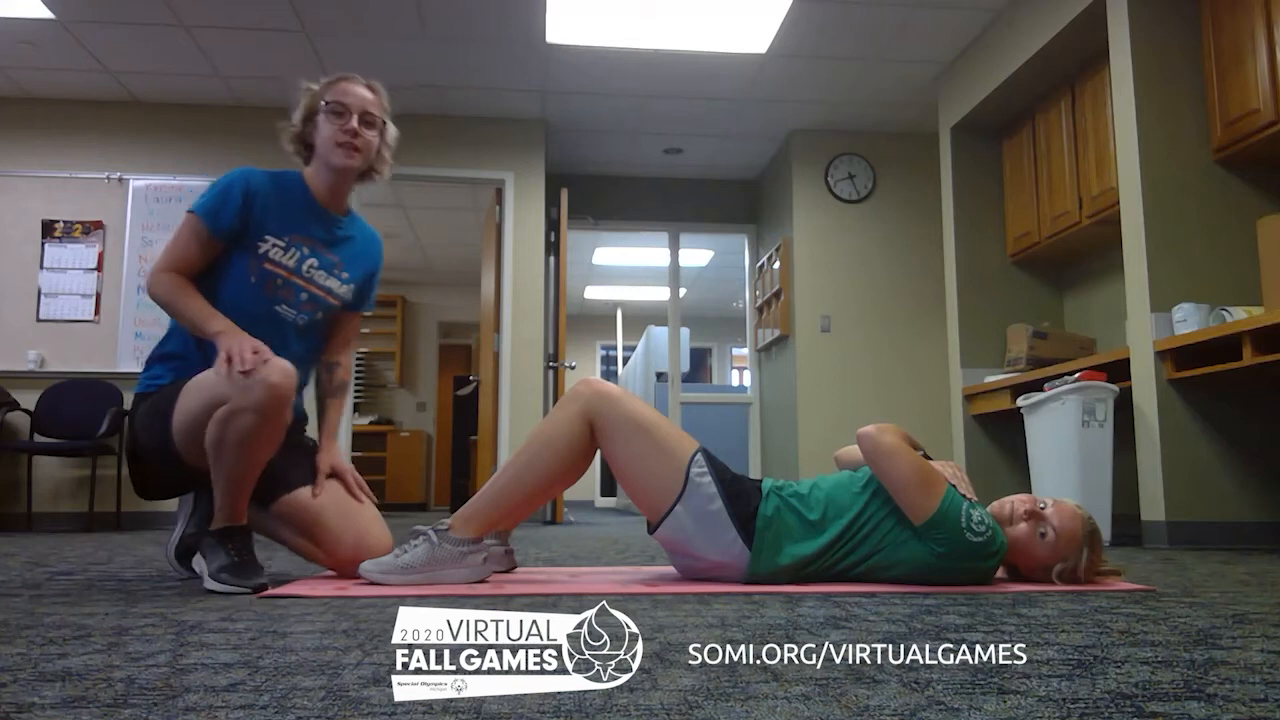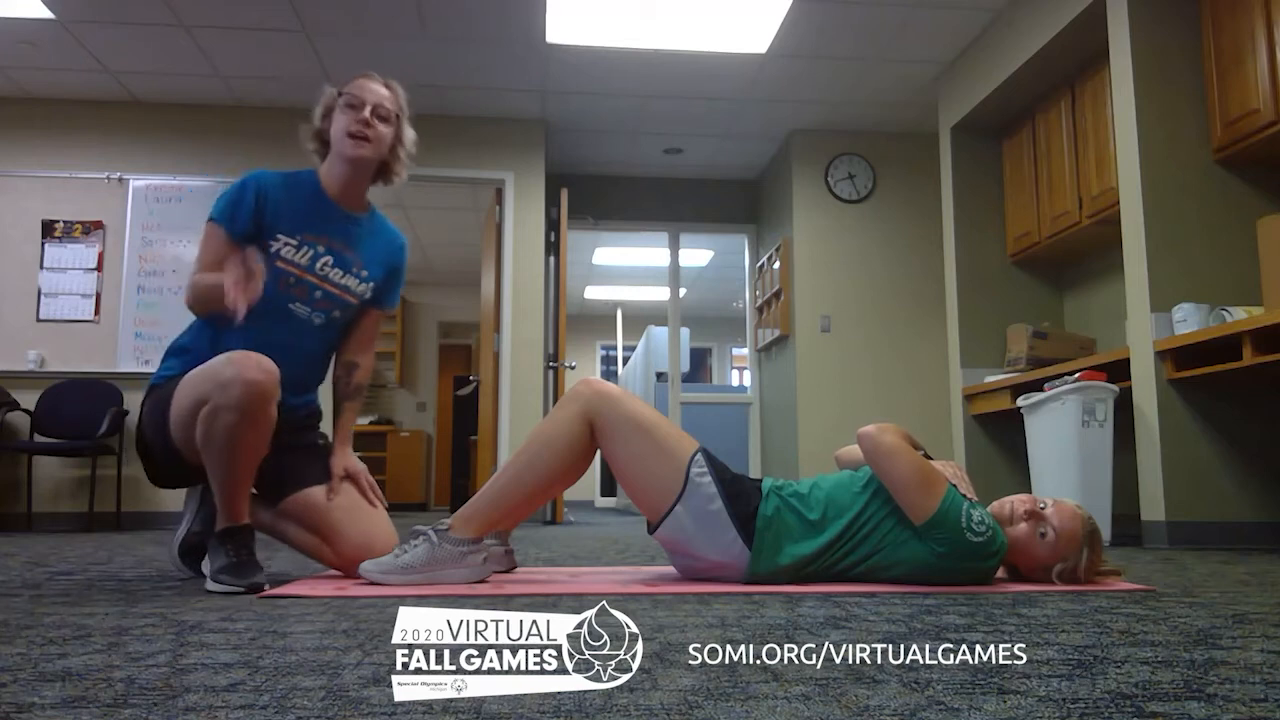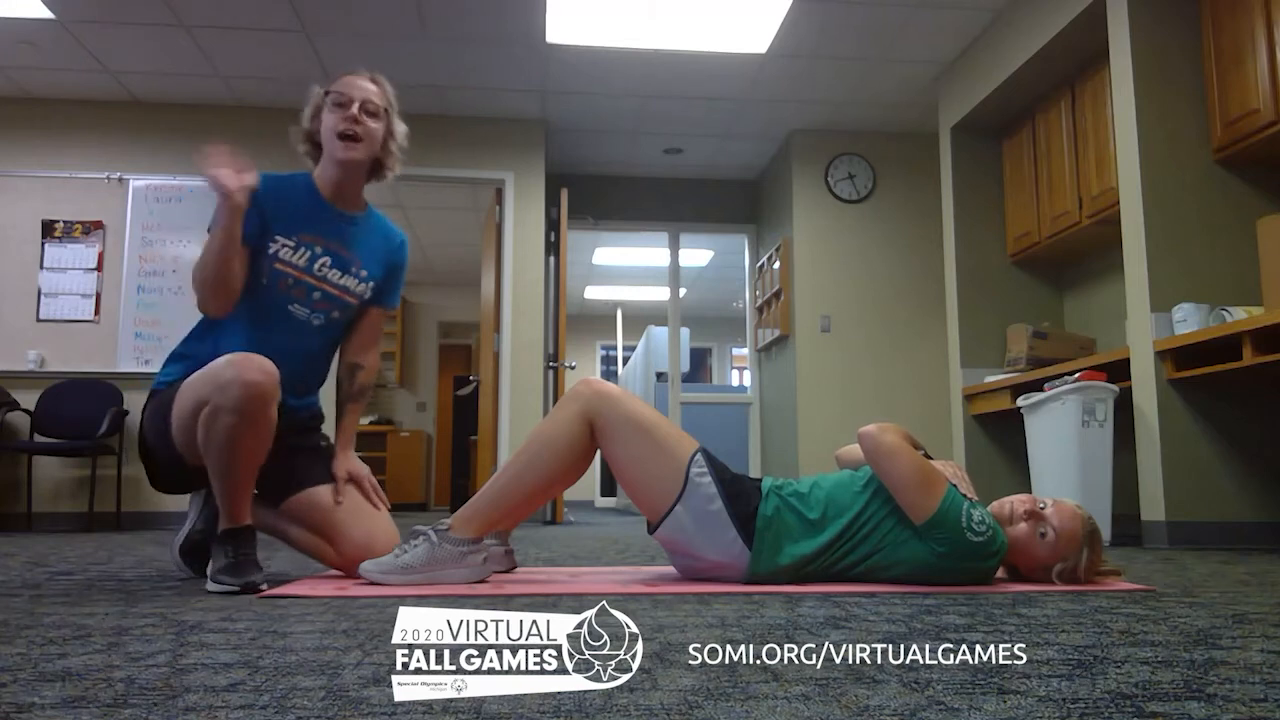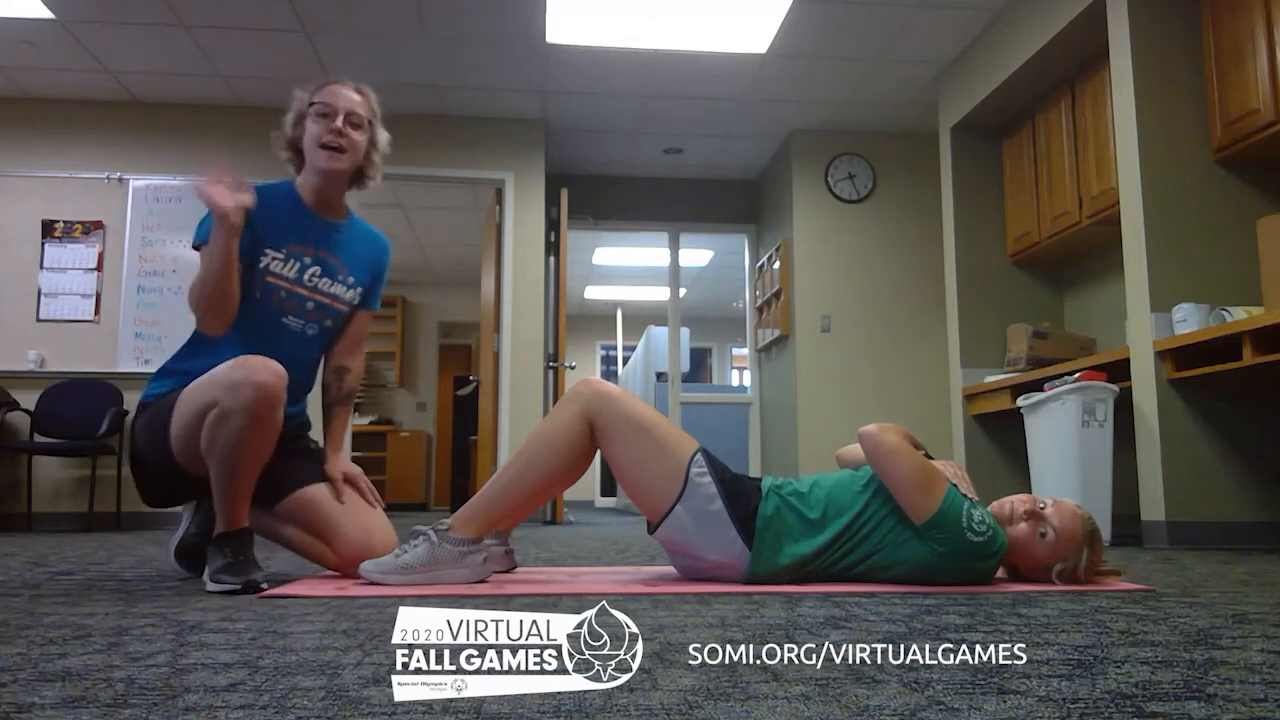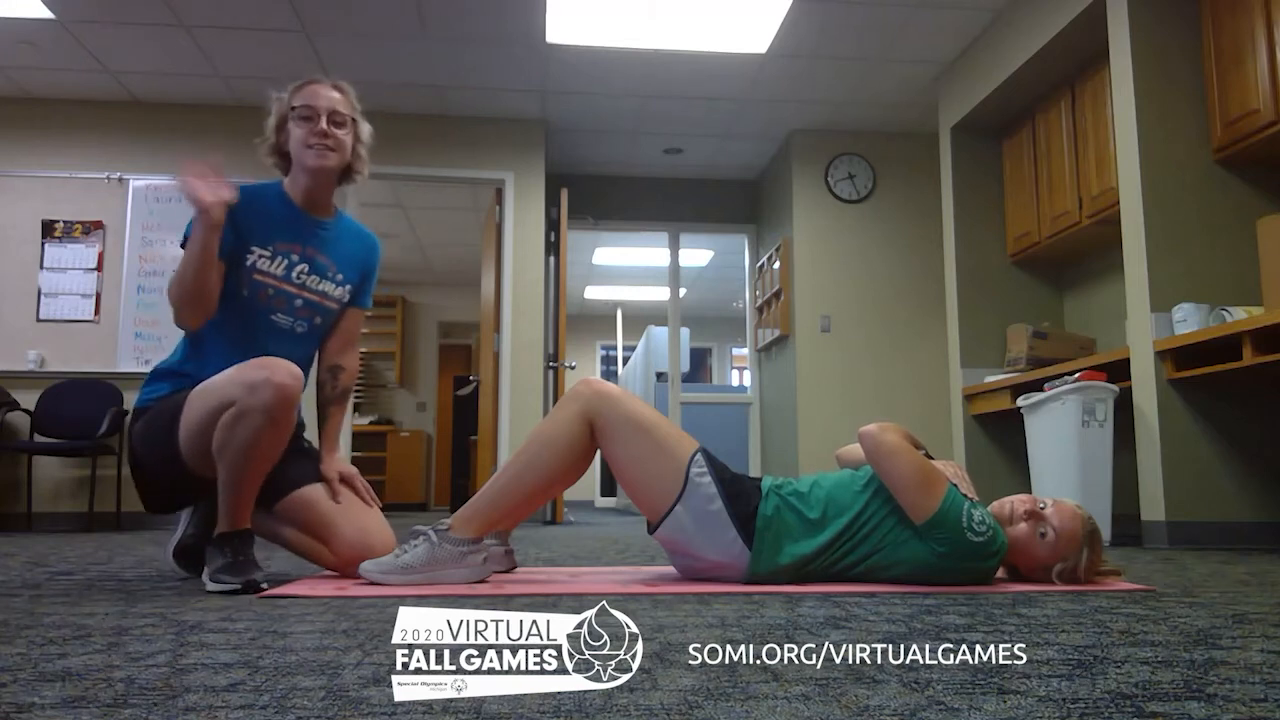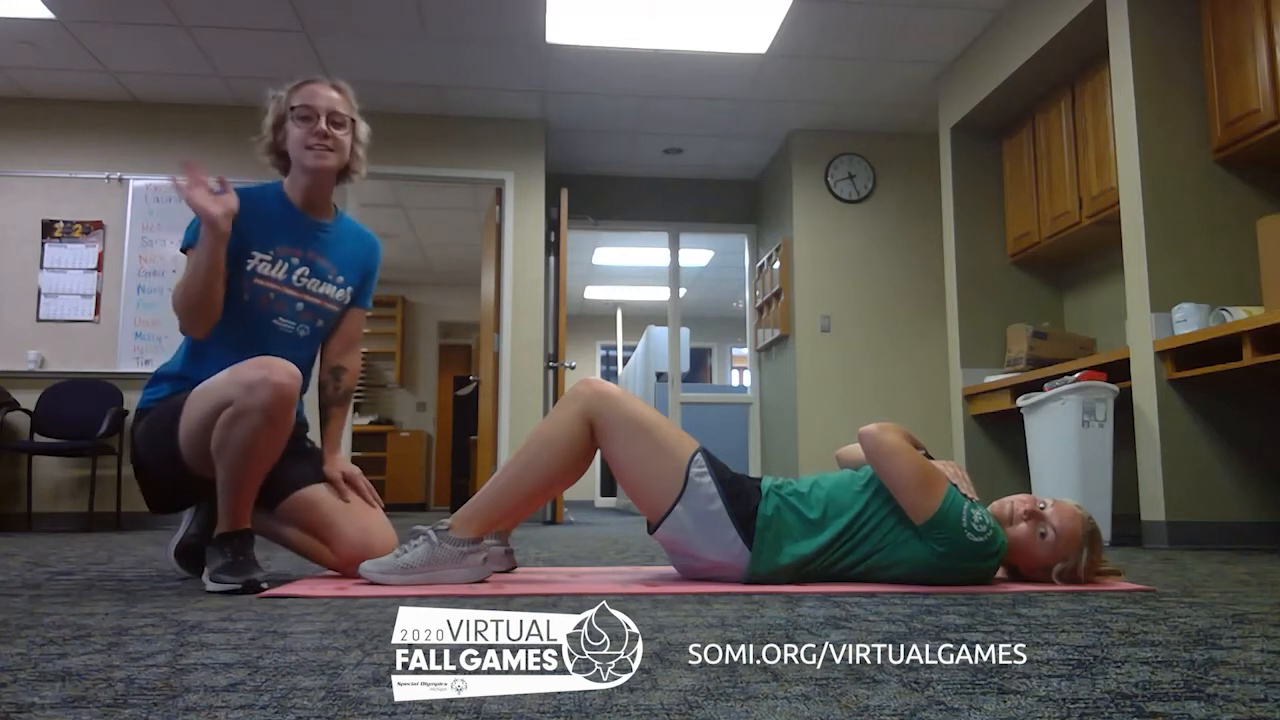
dt=0.2s
person 1, frame 1
left shoulder: (971, 537)
right shoulder: (971, 530)
left elbow: (875, 439)
right elbow: (854, 460)
left wrist: (923, 461)
right wrist: (932, 465)
left hip: (740, 530)
right hip: (744, 525)
left knee: (593, 396)
right knee: (599, 409)
left ankle: (455, 542)
right ankle: (475, 540)
person 1, frame 2
left shoulder: (970, 537)
right shoulder: (970, 532)
left elbow: (874, 438)
right elbow: (853, 459)
left wrist: (929, 467)
right wrist: (933, 467)
left hip: (740, 530)
right hip: (747, 527)
left knee: (594, 395)
right knee: (600, 409)
left ankle: (457, 541)
right ankle: (477, 540)
person 1, frame 3
left shoulder: (971, 537)
right shoulder: (968, 533)
left elbow: (874, 438)
right elbow: (853, 459)
left wrist: (924, 461)
right wrist: (930, 467)
left hip: (740, 531)
right hip: (746, 528)
left knee: (593, 396)
right knee: (599, 411)
left ankle: (455, 542)
right ankle: (478, 541)
person 1, frame 4
left shoulder: (972, 538)
right shoulder: (969, 530)
left elbow: (875, 437)
right elbow: (854, 456)
left wrist: (925, 462)
right wrist: (933, 465)
left hip: (740, 529)
right hip: (746, 524)
left knee: (593, 395)
right knee: (598, 408)
left ankle: (456, 542)
right ankle: (478, 539)
person 1, frame 5
left shoulder: (970, 537)
right shoulder: (970, 528)
left elbow: (875, 437)
right elbow: (854, 459)
left wrist: (924, 462)
right wrist: (932, 465)
left hip: (740, 530)
right hip: (746, 526)
left knee: (593, 396)
right knee: (599, 409)
left ankle: (455, 542)
right ankle: (473, 540)
person 1, frame 6
left shoulder: (971, 537)
right shoulder: (972, 532)
left elbow: (874, 437)
right elbow: (853, 459)
left wrist: (926, 462)
right wrist: (930, 465)
left hip: (739, 531)
right hip: (745, 529)
left knee: (593, 395)
right knee: (599, 410)
left ankle: (455, 542)
right ankle: (477, 540)
person 2, frame 1
left shoulder: (366, 246)
right shoulder: (247, 190)
left elbow: (338, 354)
right elbow: (164, 278)
left wrist: (329, 445)
right wrist: (227, 332)
left hip: (274, 427)
right hip: (179, 402)
left knee: (368, 554)
right knee: (271, 378)
left ankle: (221, 507)
right ankle: (223, 530)
person 2, frame 2
left shoulder: (389, 246)
right shoulder: (262, 192)
left elbow: (357, 353)
right elbow: (198, 292)
left wrist: (342, 445)
right wrist: (230, 286)
left hip: (290, 418)
right hip: (195, 394)
left knee: (373, 554)
right knee: (252, 370)
left ankle: (234, 505)
right ankle: (228, 528)
person 2, frame 3
left shoulder: (388, 244)
right shoulder: (263, 195)
left elbow: (361, 354)
right elbow: (214, 303)
left wrist: (345, 449)
right wrist: (233, 208)
left hip: (290, 422)
right hip: (195, 398)
left knee: (373, 551)
right knee: (250, 374)
left ankle: (234, 505)
right ankle: (230, 530)
person 2, frame 4
left shoulder: (371, 248)
right shoulder: (253, 207)
left elbow: (346, 359)
right elbow: (212, 322)
left wrist: (334, 451)
right wrist: (227, 225)
left hip: (279, 431)
right hip: (183, 410)
left knee: (371, 552)
right knee: (258, 376)
left ankle: (219, 510)
right ankle: (227, 534)
person 2, frame 5
left shoulder: (360, 246)
right shoulder: (240, 207)
left elbow: (340, 357)
right elbow: (190, 317)
left wrist: (329, 451)
right wrist: (208, 221)
left hip: (274, 435)
right hip: (176, 416)
left knee: (370, 551)
right knee: (275, 378)
left ankle: (220, 509)
right ankle: (227, 535)
person 2, frame 6
left shoulder: (361, 246)
right shoulder: (240, 208)
left elbow: (342, 358)
right elbow: (194, 323)
left wrist: (331, 452)
right wrist: (215, 229)
left hip: (277, 435)
right hip: (180, 417)
left knee: (372, 551)
right knee: (273, 378)
left ankle: (223, 510)
right ankle: (227, 534)
